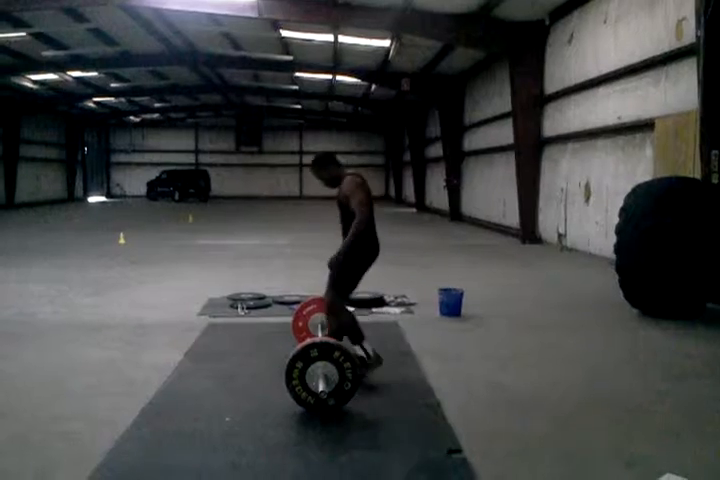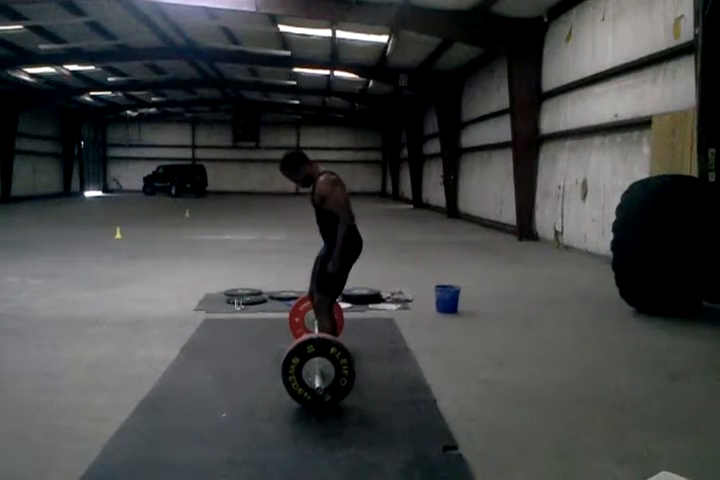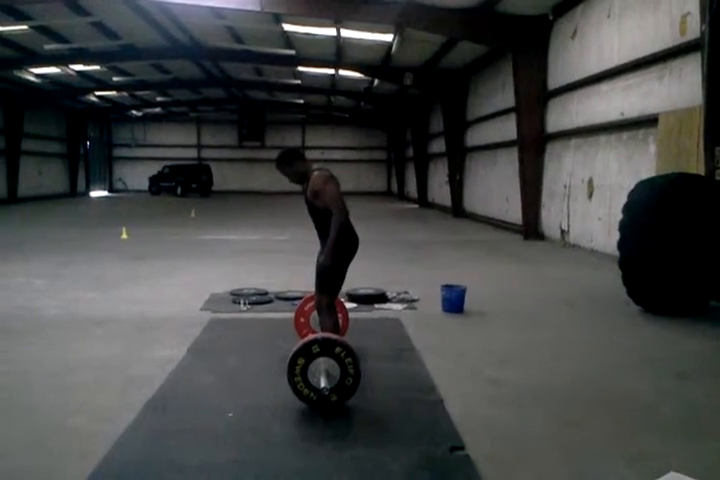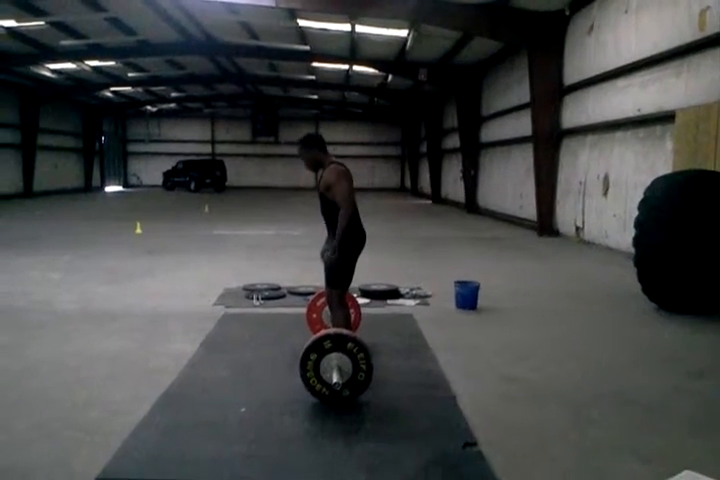
dt=0.7s
person 1, frame 1
left shoulder: (351, 183)
right shoulder: (347, 184)
left elbow: (362, 219)
left wrist: (341, 252)
right wrist: (343, 251)
left hip: (360, 248)
right hip: (354, 248)
left knee: (334, 302)
right knee: (332, 300)
left ankle: (367, 355)
person 1, frame 2
left shoulder: (326, 183)
right shoulder: (320, 182)
left elbow: (346, 218)
left wrist: (336, 258)
left hip: (342, 247)
right hip: (333, 244)
left knee: (322, 303)
right knee: (314, 296)
person 1, frame 3
left shoulder: (320, 178)
right shoulder: (312, 181)
left elbow: (340, 212)
left wrist: (328, 251)
left hip: (339, 245)
right hip: (333, 244)
left knee: (324, 303)
right knee: (322, 301)
person 1, frame 4
left shoulder: (334, 172)
right shoulder: (326, 172)
left elbow: (347, 209)
left wrist: (335, 246)
right wrist: (330, 243)
left hip: (347, 240)
right hip: (342, 239)
left knee: (335, 298)
right knee: (335, 297)
